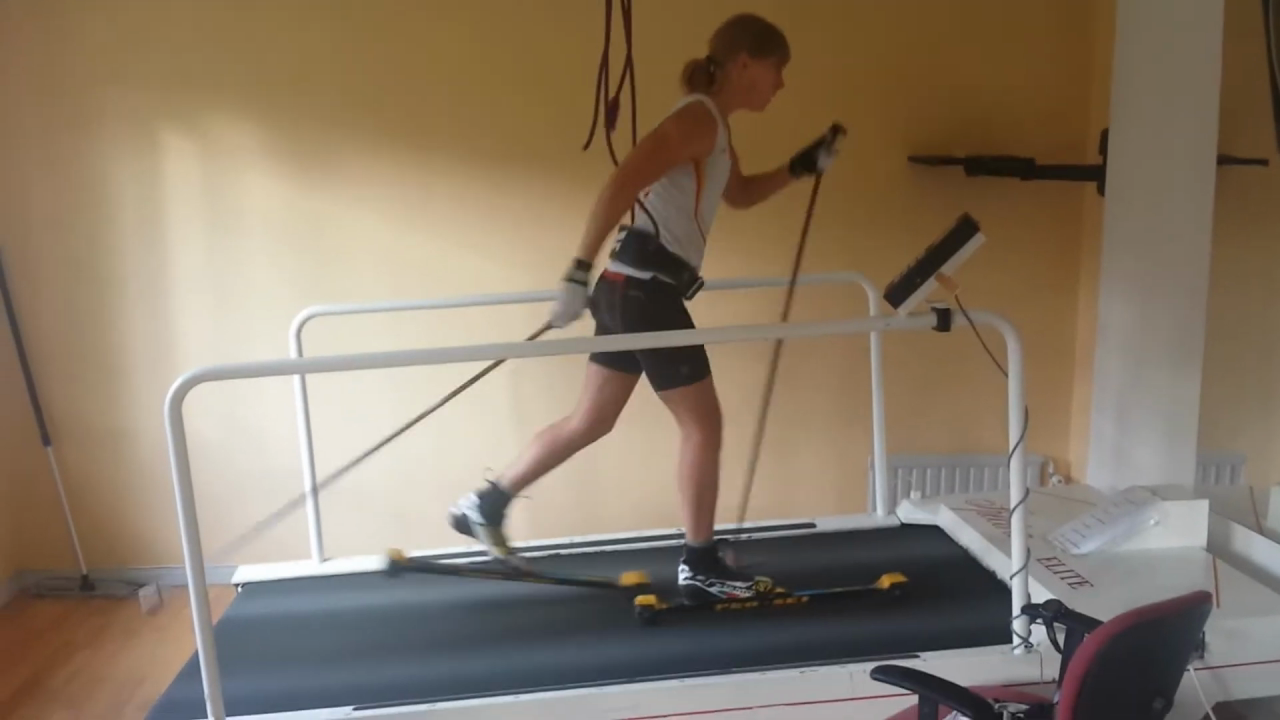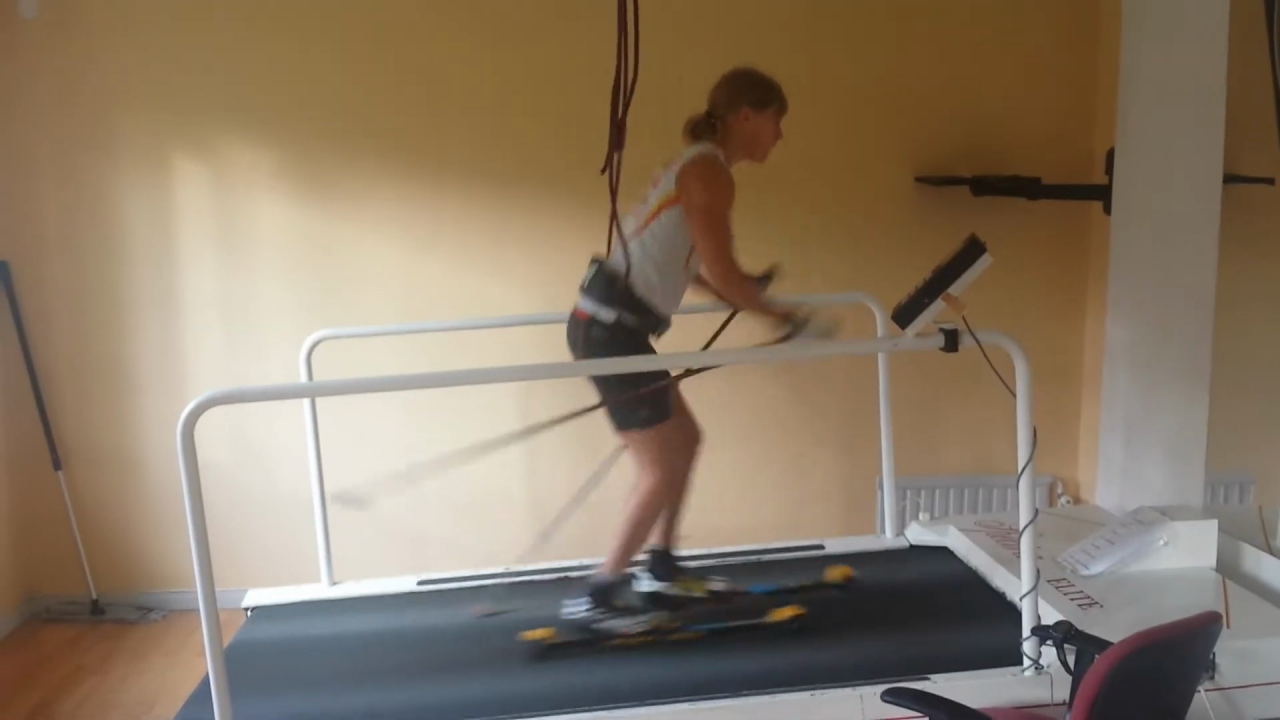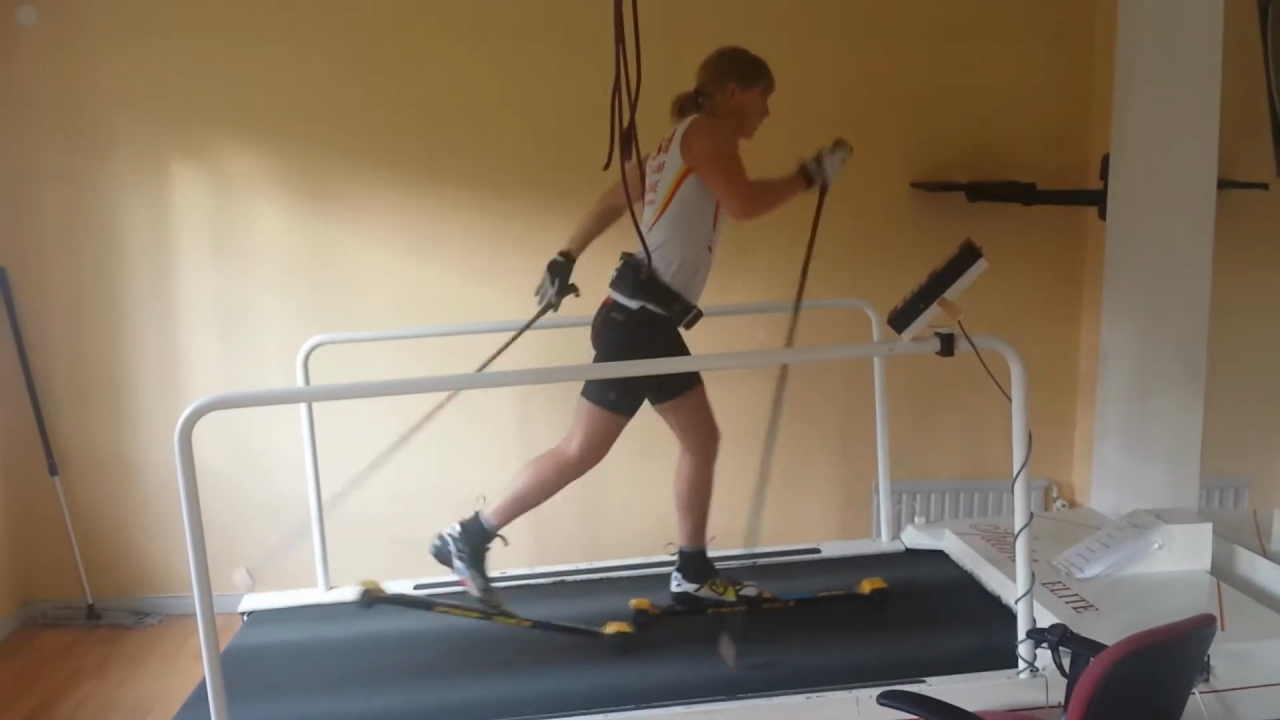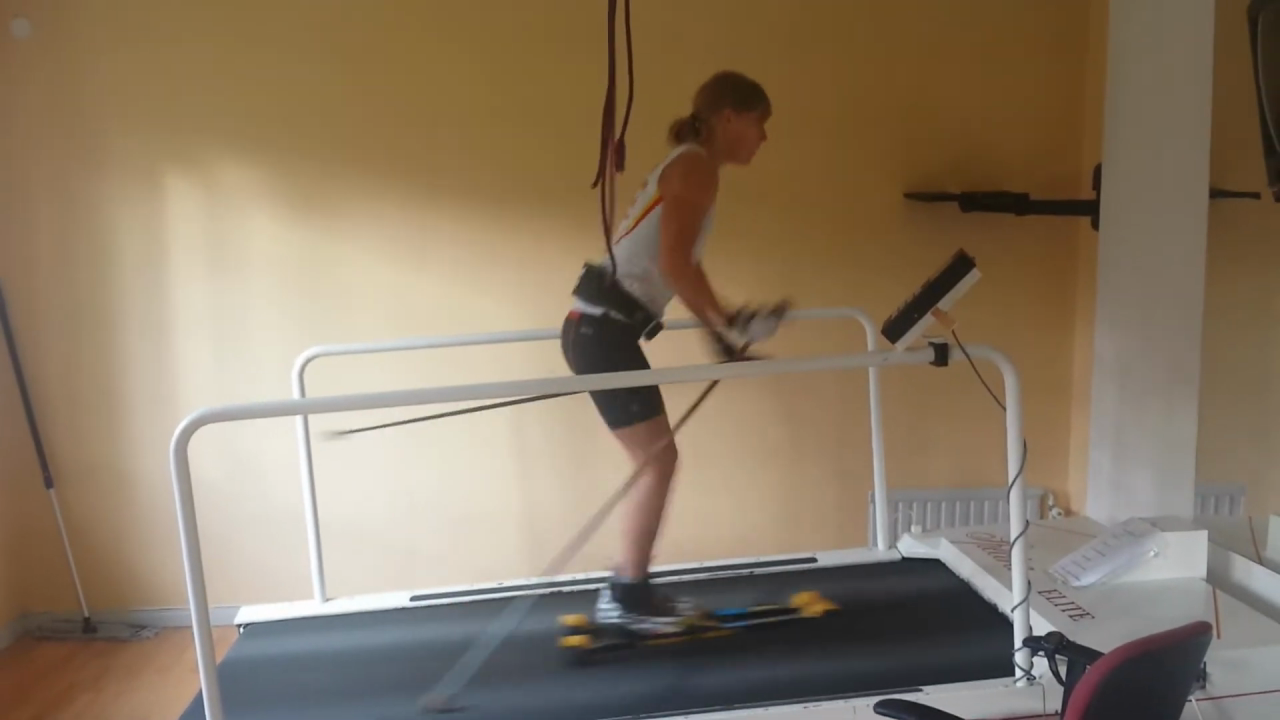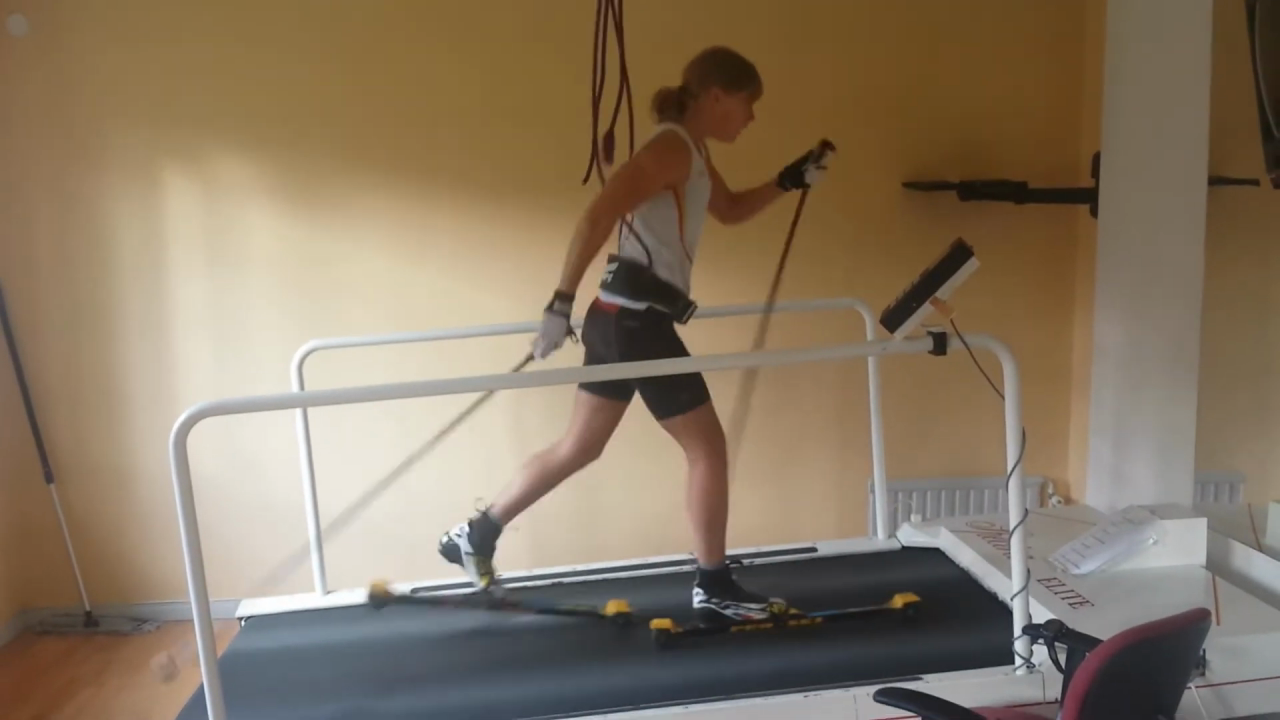
dt=0.3s
person 1, frame 1
left shoulder: (715, 125)
right shoulder: (697, 119)
left elbow: (741, 195)
right elbow: (620, 185)
left wrist: (802, 166)
right wrist: (579, 271)
left hip: (633, 289)
right hip: (644, 290)
left knee: (591, 420)
right knee: (703, 425)
left ankle: (489, 503)
right ankle: (699, 565)
person 1, frame 2
left shoulder: (695, 165)
right shoulder: (710, 175)
right elbow: (718, 269)
left wrist: (743, 290)
right wrist: (785, 318)
left hip: (611, 322)
right hip: (608, 329)
left knee: (683, 439)
right knee: (660, 468)
left ankle: (658, 566)
right ankle: (598, 595)
person 1, frame 3
left shoulder: (675, 144)
right shoulder: (706, 133)
left elbow: (607, 204)
right elbow: (744, 203)
left wrist: (564, 259)
right wrist: (809, 175)
left hip: (650, 319)
right hip: (637, 320)
left knee: (701, 440)
right knee: (581, 452)
left ankle: (692, 573)
right ankle: (470, 537)
person 1, frame 4
left shoulder: (692, 172)
right shoulder: (694, 168)
left elbow: (672, 265)
right elbow: (676, 262)
left wrist: (725, 320)
right wrist: (721, 328)
left hip: (606, 329)
right hip: (602, 329)
left knee: (655, 464)
right knee: (659, 463)
left ankle: (629, 589)
right ankle: (626, 597)
person 1, frame 5
left shoulder: (692, 152)
right shoulder: (670, 148)
left elbow: (730, 208)
right elbow: (597, 215)
left wrist: (788, 178)
right wrist: (562, 299)
left hip: (623, 319)
right hip: (638, 320)
left knee: (579, 447)
right knee: (708, 450)
left ankle: (478, 534)
right ankle: (713, 585)
